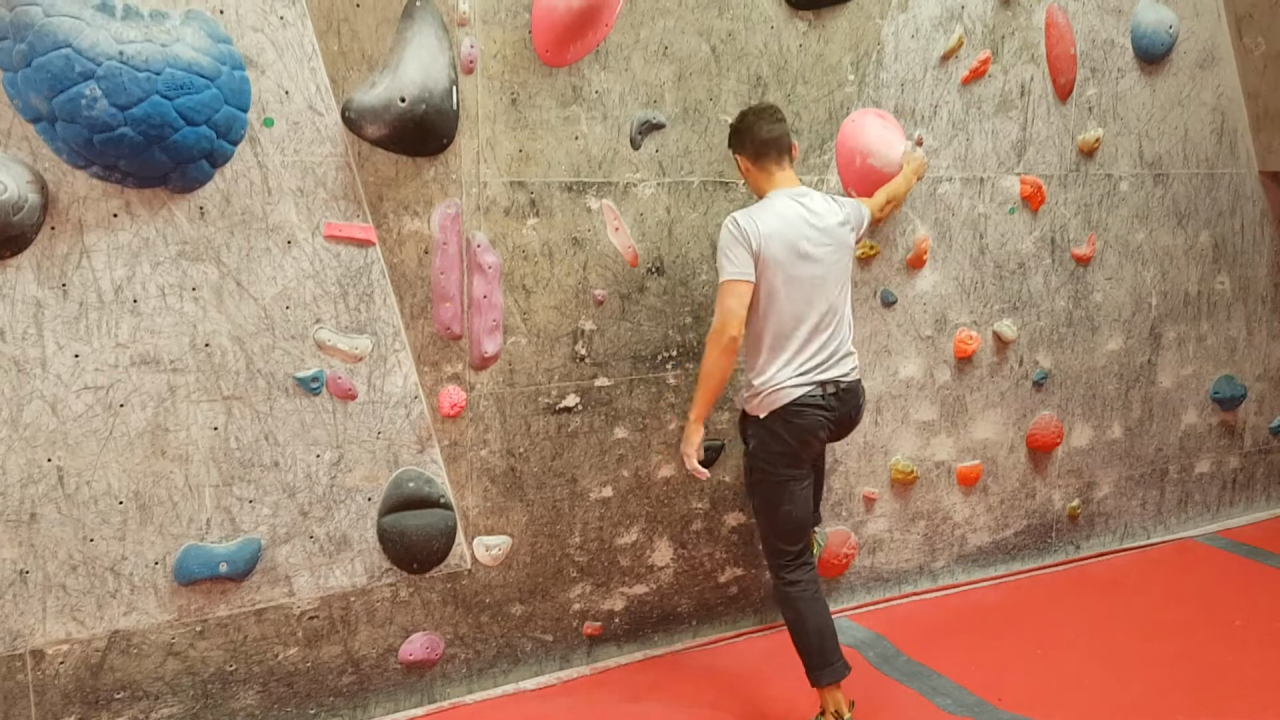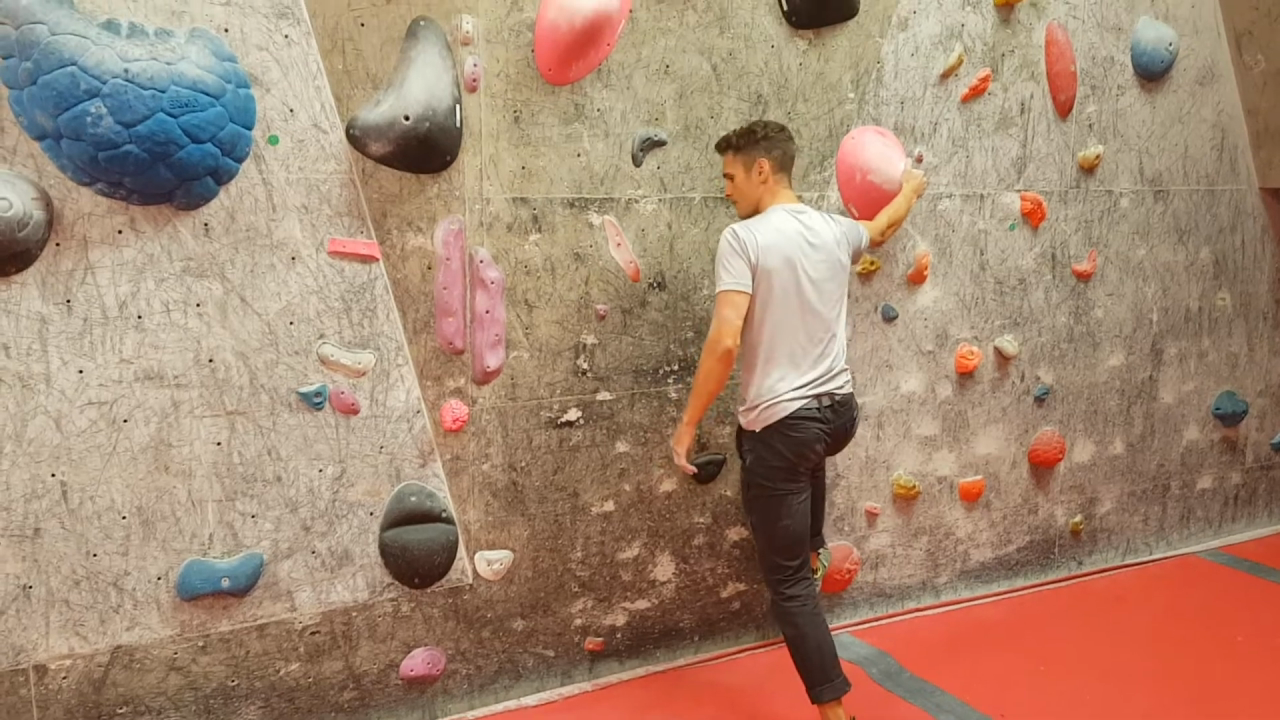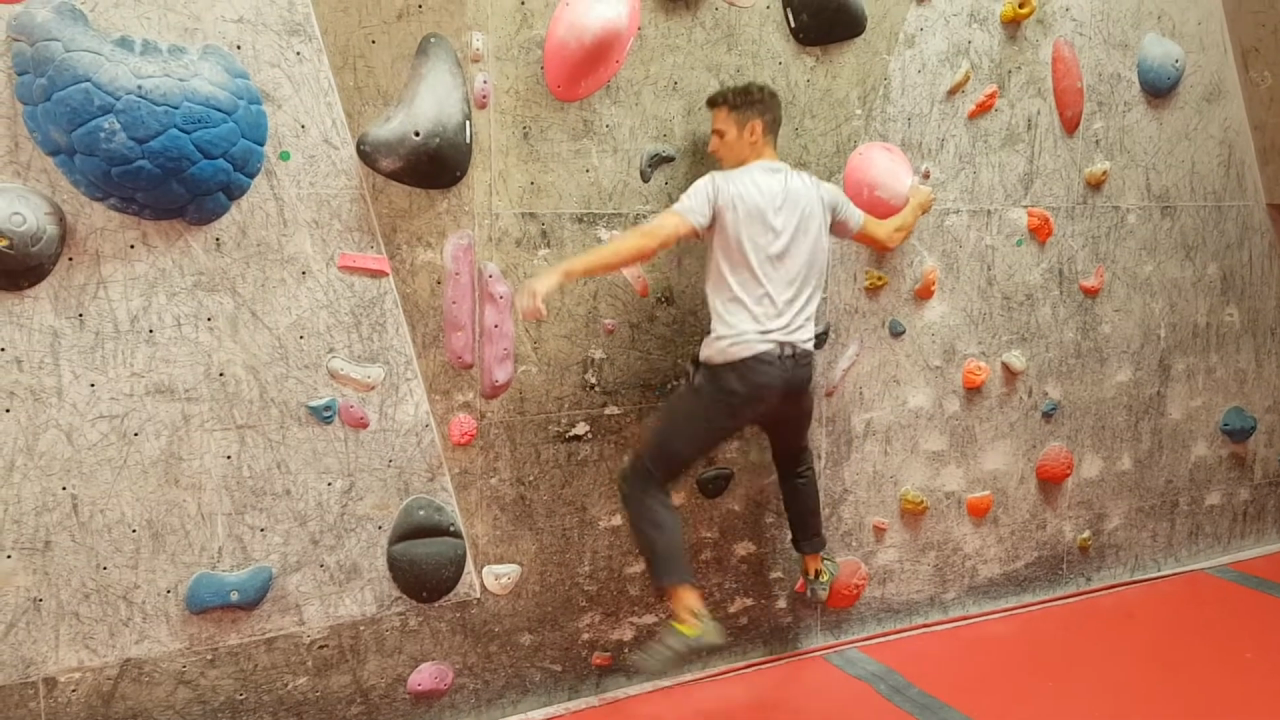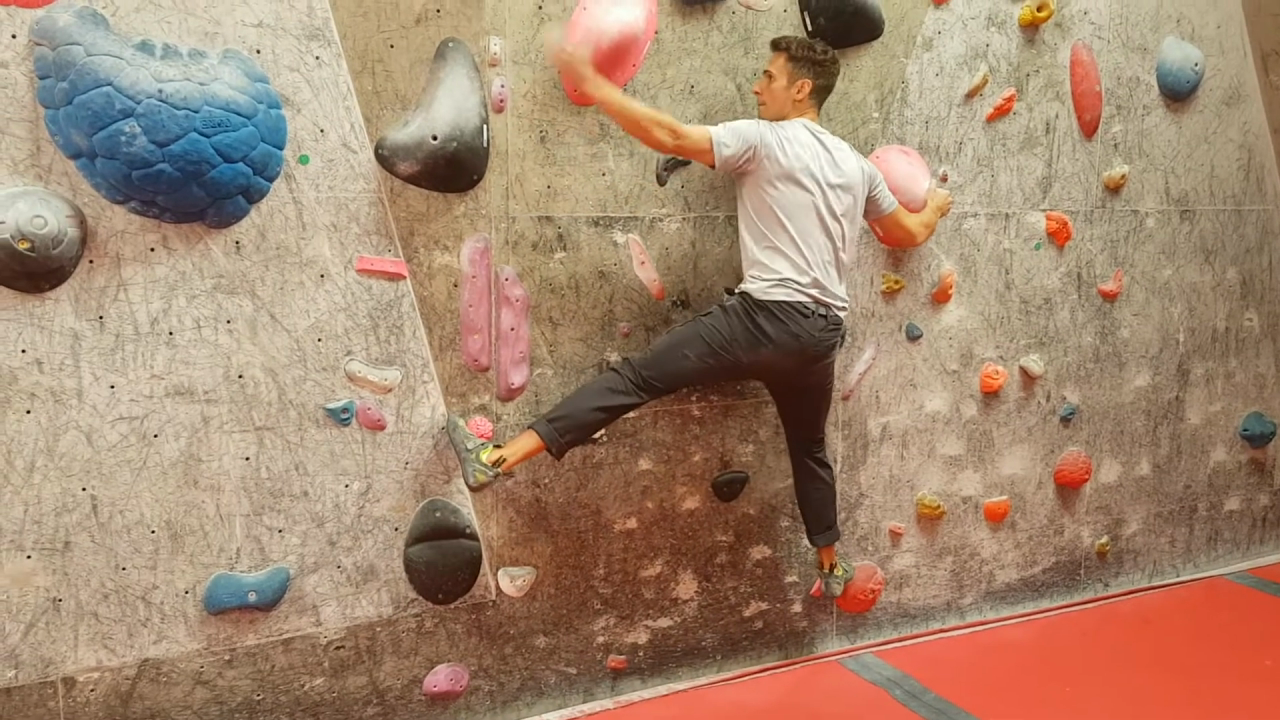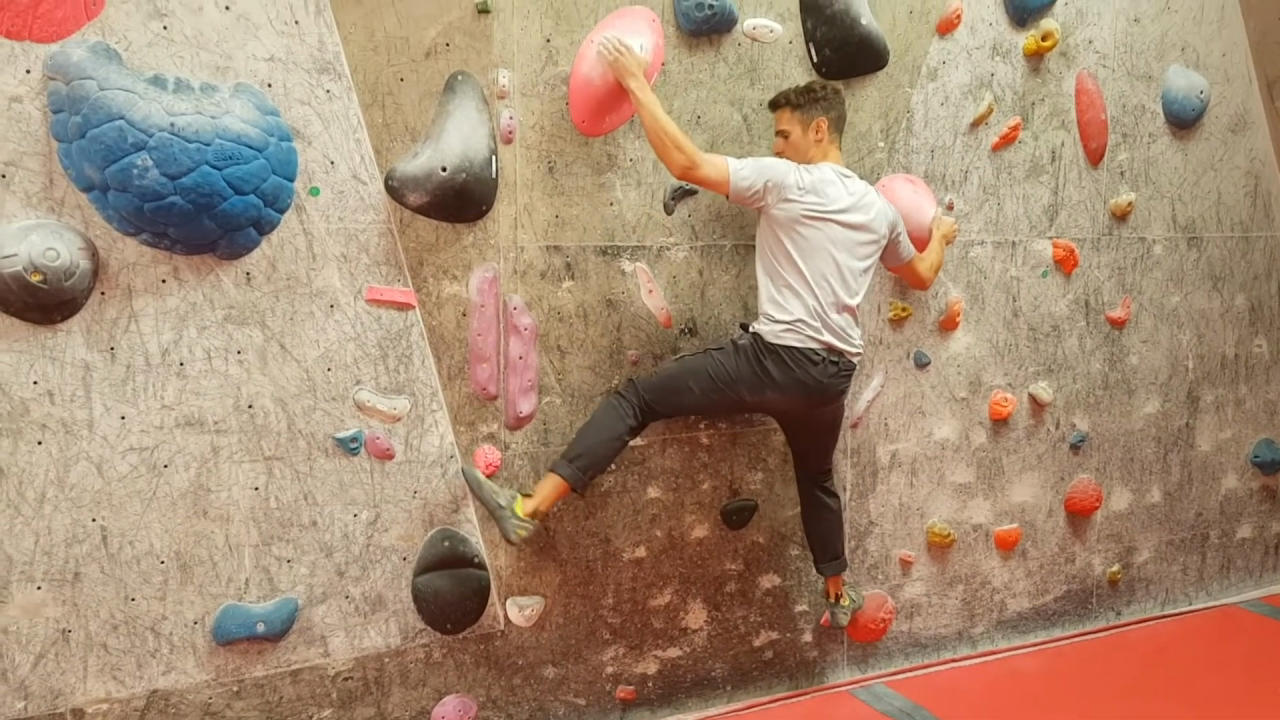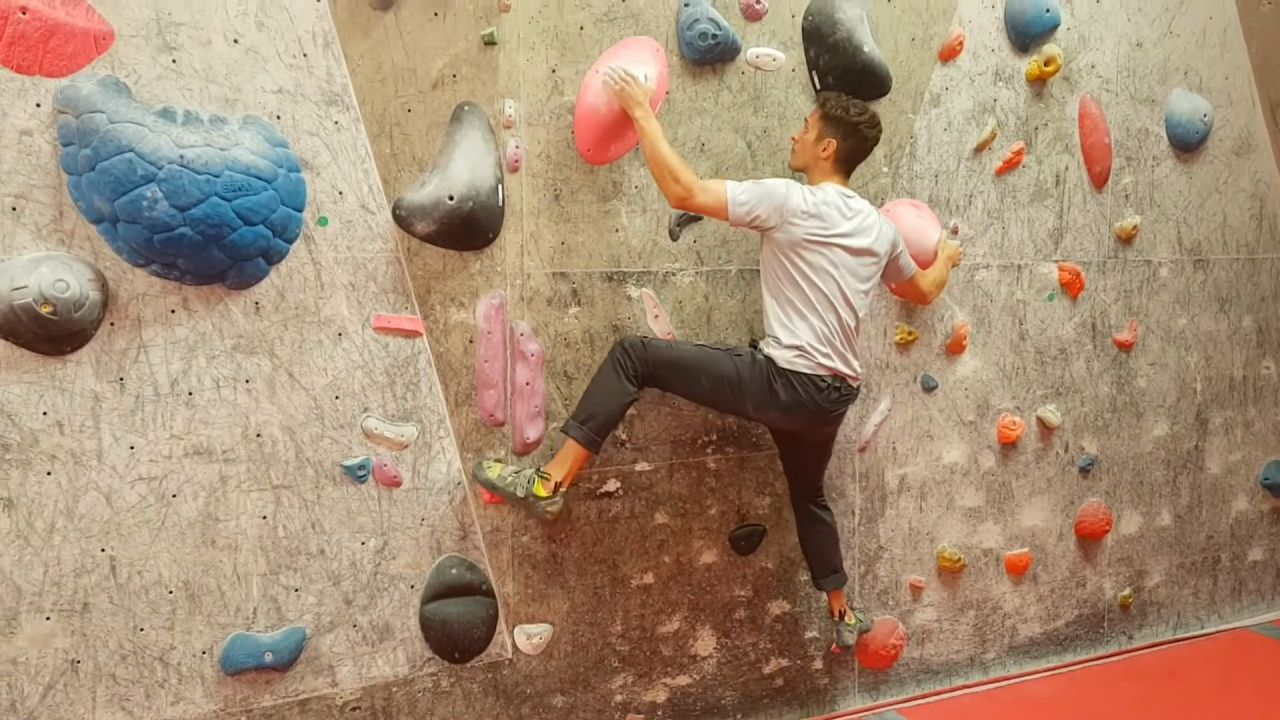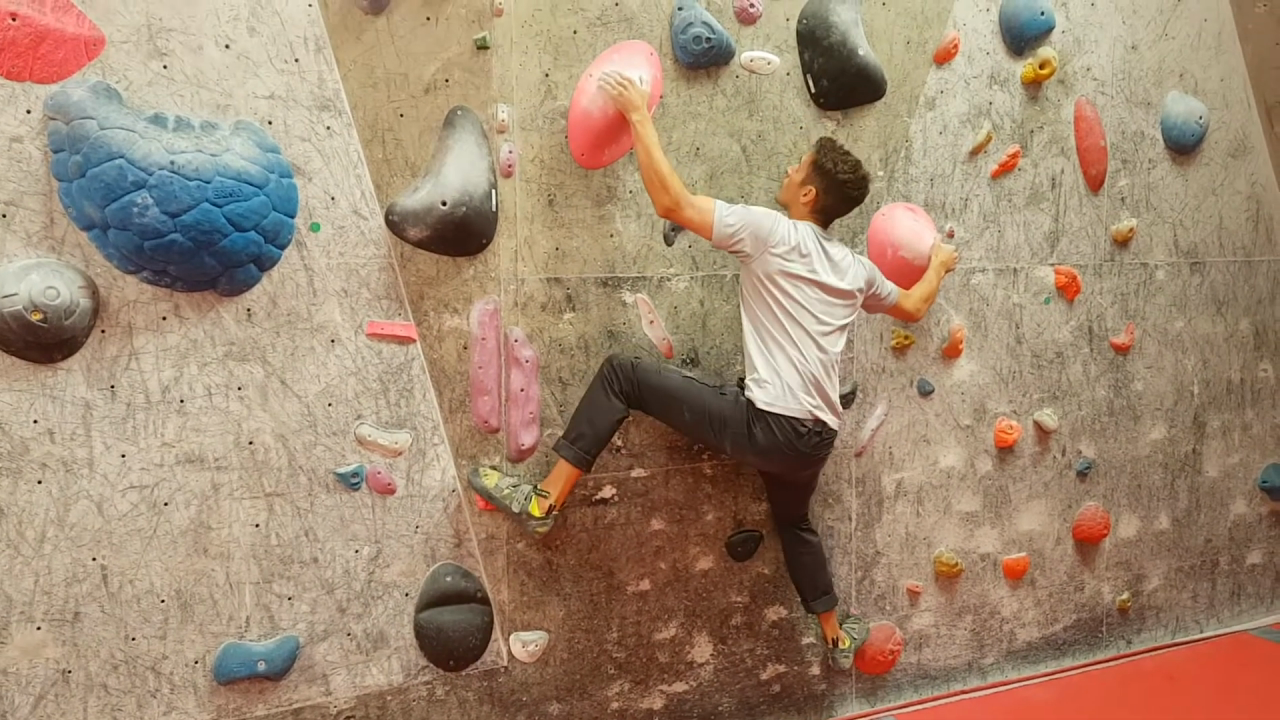
dt=0.7s
person 1, frame 1
left shoulder: (744, 226)
right shoulder: (840, 212)
left elbow: (728, 332)
right elbow: (883, 203)
left wrist: (696, 421)
right wrist: (910, 170)
left hip: (783, 411)
right hip: (845, 396)
left knee: (789, 567)
right ankle: (808, 527)
person 1, frame 2
left shoulder: (742, 238)
right shoulder: (835, 231)
left elbow: (724, 341)
right elbow: (881, 228)
left wrist: (688, 423)
right wrist: (909, 190)
left hip: (779, 426)
right hip: (840, 411)
left knee: (787, 583)
right ankle: (814, 549)
person 1, frame 3
left shoulder: (720, 187)
right shoulder: (817, 193)
left elbow: (650, 237)
right elbow: (886, 237)
left wrist: (560, 271)
right wrist: (916, 206)
left hip: (737, 366)
right hip: (797, 365)
left knee: (642, 482)
right knee: (795, 460)
left ankle: (690, 618)
right ankle: (816, 570)
person 1, frame 4
left shoulder: (764, 140)
right shoulder: (857, 165)
left elbow: (670, 137)
right elbow: (912, 234)
left wrist: (589, 81)
right wrist: (935, 208)
left hip: (765, 319)
right hip: (821, 333)
left knee: (631, 377)
right knee: (809, 449)
left ankle: (496, 460)
right ankle: (831, 567)
person 1, frame 5
left shoulder: (784, 179)
right shoulder: (880, 208)
left elbow: (685, 162)
right elbow: (921, 276)
left wrist: (635, 82)
right wrist: (940, 237)
left hip: (775, 359)
right hip: (831, 375)
left knee: (635, 398)
right knee: (816, 479)
left ankle: (528, 507)
right ankle: (838, 596)
person 1, frame 6
left shoulder: (789, 200)
right shoulder: (880, 227)
left elbow: (683, 192)
right elbow: (923, 290)
left wrist: (642, 113)
right wrist: (945, 258)
left hip: (780, 381)
right hip: (831, 395)
left knee: (633, 355)
right knee: (809, 495)
left ankle: (549, 482)
right ankle: (843, 615)
person 1, frame 7
left shoulder: (773, 233)
right shoulder: (855, 269)
left elbow: (671, 202)
right elbow: (912, 307)
left wrist: (639, 117)
right wrist: (938, 266)
left hip: (764, 424)
right hip: (815, 436)
left knee: (621, 374)
right knee: (794, 522)
left ankle: (544, 501)
right ankle: (836, 637)
